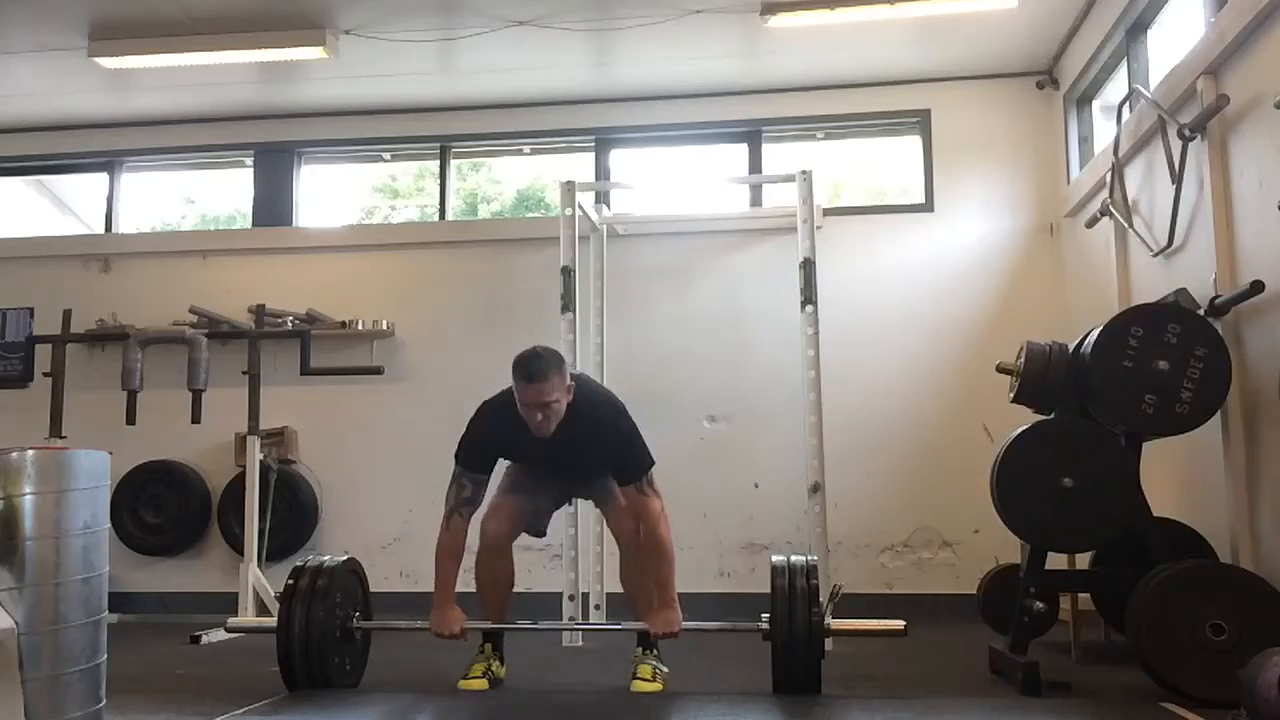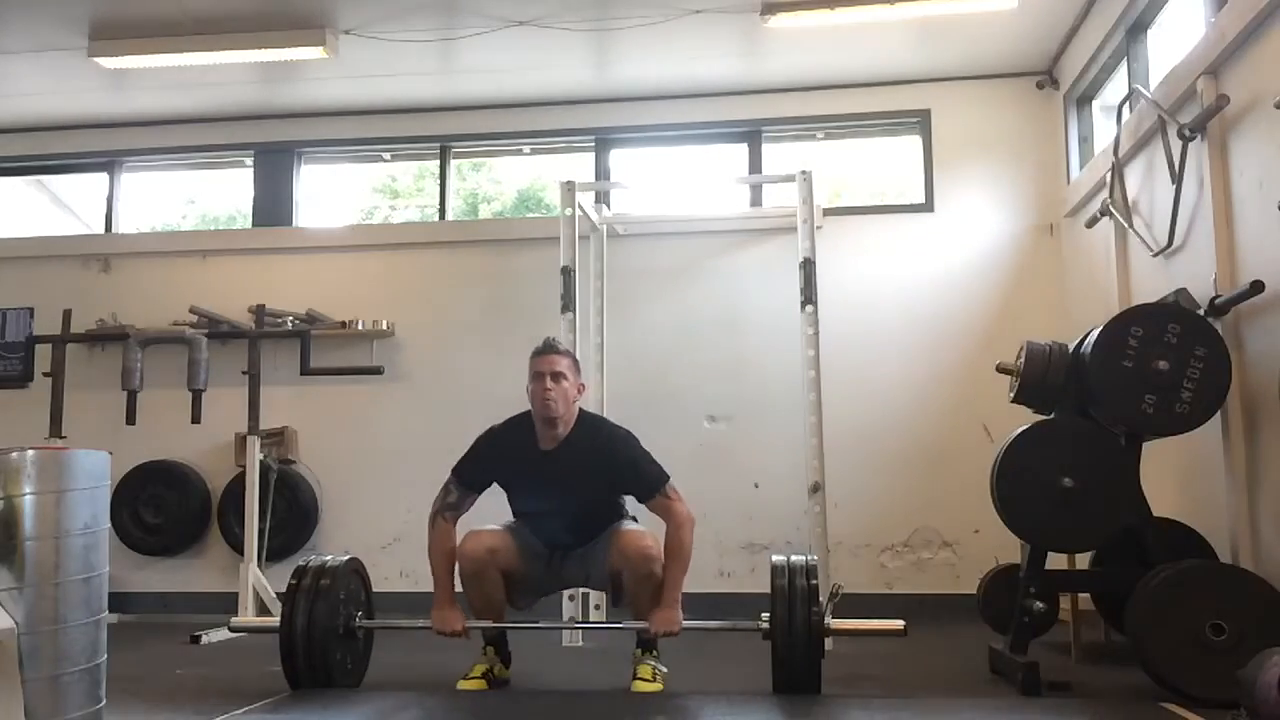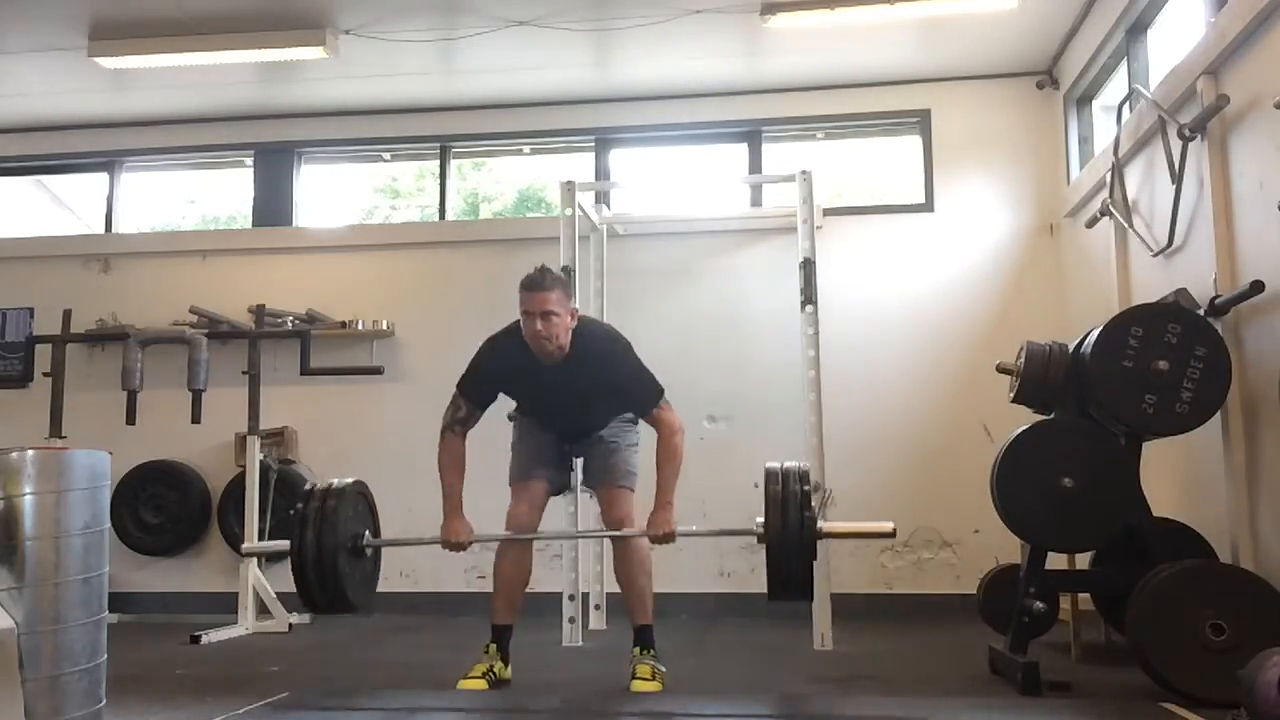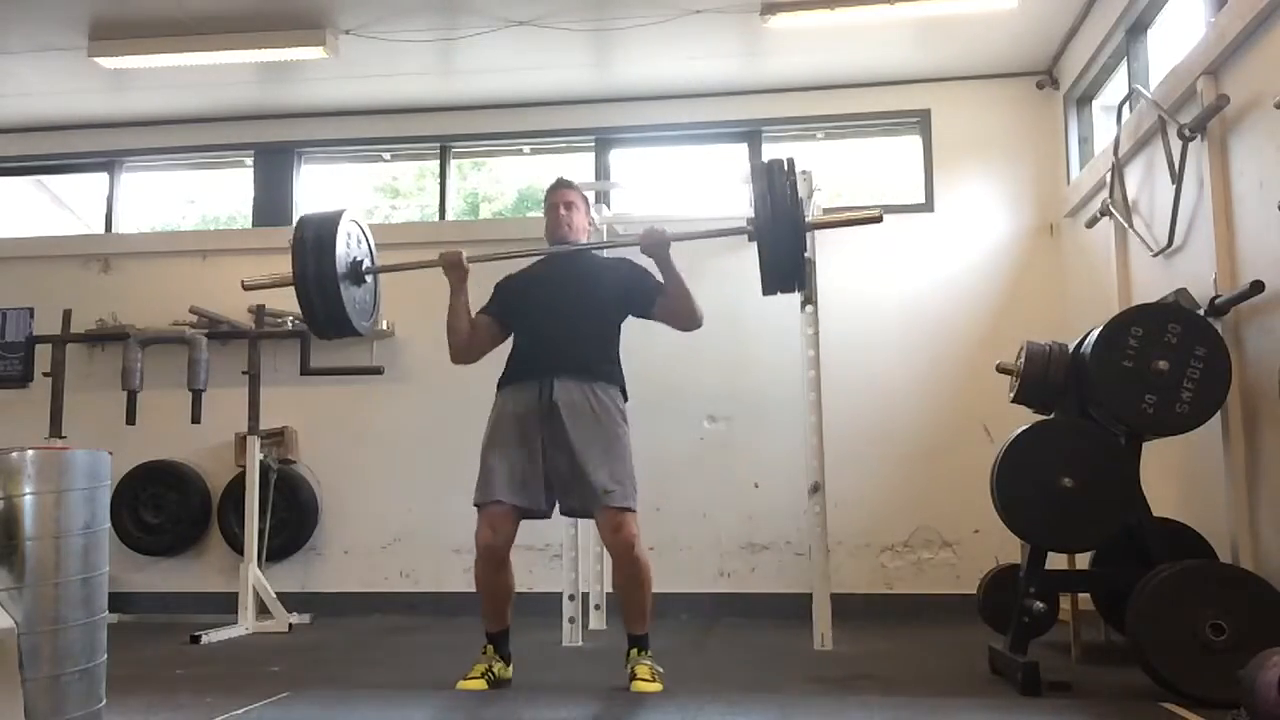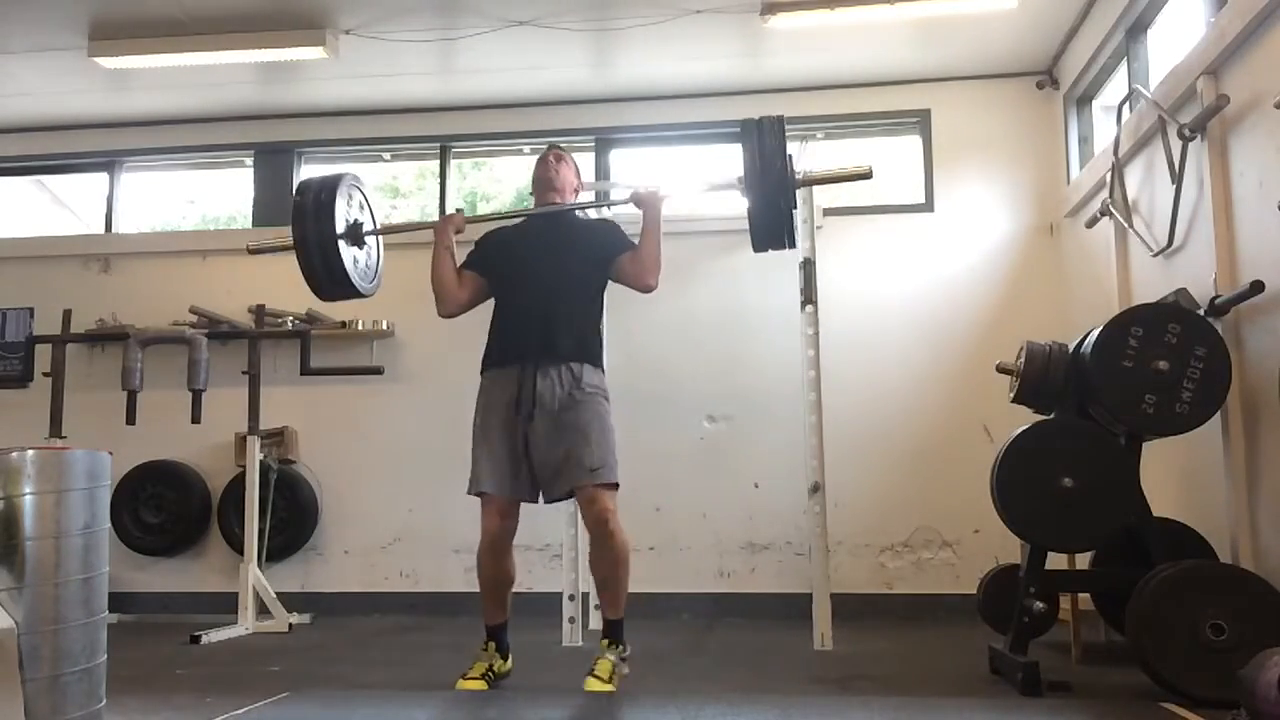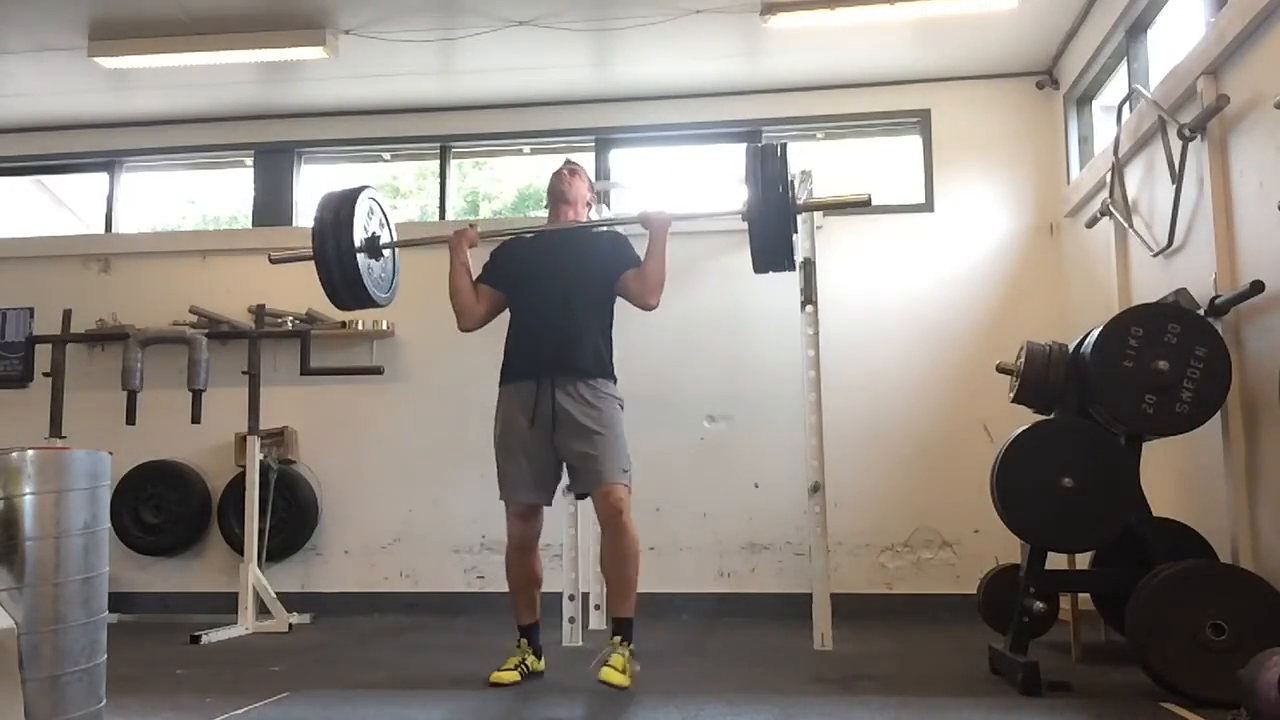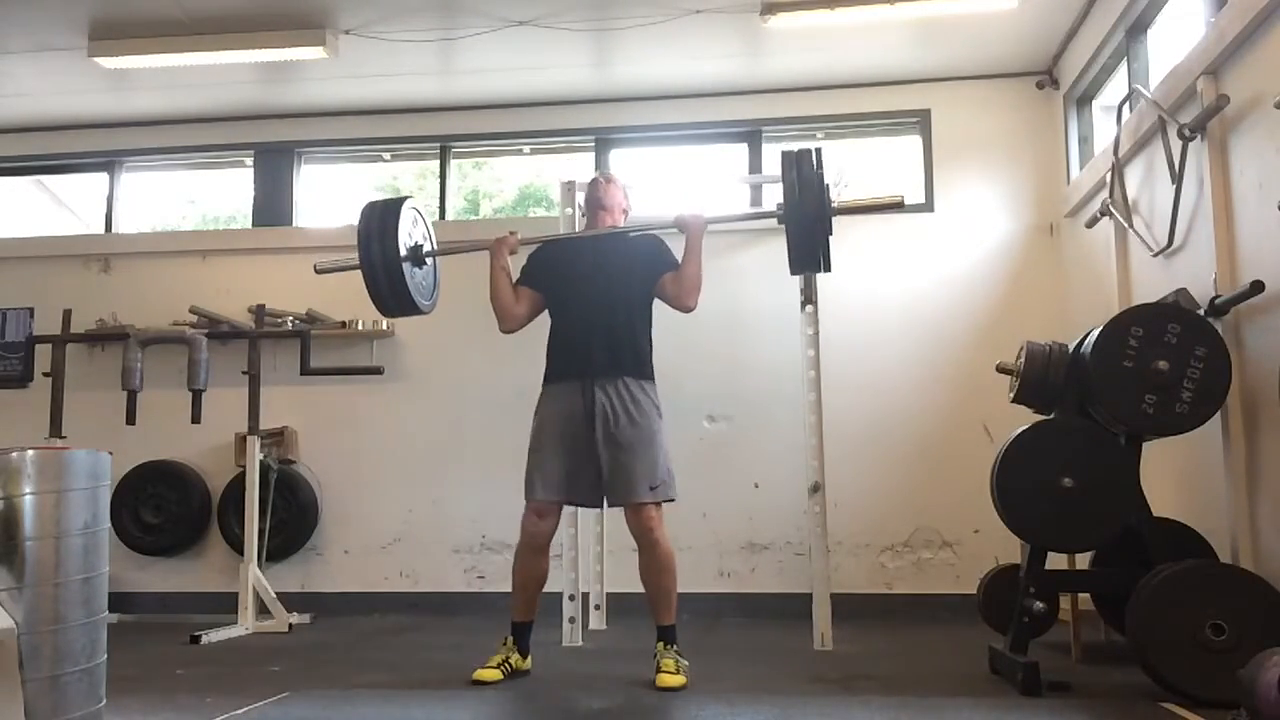
dt=0.7s
person 1, frame 1
left shoulder: (606, 415)
right shoulder: (492, 419)
left elbow: (651, 512)
right elbow: (458, 512)
left wrist: (667, 605)
right wrist: (444, 603)
left hip: (600, 468)
right hip: (534, 467)
left knee: (630, 529)
right knee: (494, 531)
left ankle: (647, 651)
right ankle: (491, 650)
person 1, frame 2
left shoulder: (611, 442)
right shoulder: (500, 442)
left elbow: (680, 515)
right elbow: (442, 514)
left wrist: (669, 603)
right wrist: (444, 602)
left hip: (600, 547)
right hip: (535, 550)
left knee: (643, 550)
right knee: (473, 550)
left ankle: (646, 654)
right ankle: (494, 654)
person 1, frame 3
left shoulder: (606, 347)
right shoulder: (499, 353)
left elbow: (669, 425)
right elbow: (454, 429)
left wrist: (664, 508)
right wrist: (453, 514)
left hip: (606, 426)
right hip: (539, 426)
left knee: (620, 519)
right knee: (520, 522)
left ankle: (645, 652)
right ankle: (497, 652)
person 1, frame 4
left shoulder: (618, 272)
right shoulder: (518, 283)
left elbow: (689, 319)
right elbow: (463, 350)
left wrist: (664, 261)
right wrist: (457, 283)
left hip: (591, 396)
right hip: (519, 400)
left knee: (622, 535)
right knee: (491, 537)
left ankle: (640, 653)
right ankle: (496, 653)
person 1, frame 5
left shoulder: (598, 232)
right shoulder: (499, 240)
left elbow: (646, 277)
right elbow: (450, 302)
left wrist: (651, 214)
right wrist: (444, 239)
left hip: (573, 379)
right hip: (505, 383)
left knee: (601, 511)
right knee: (496, 524)
left ankle: (613, 643)
right ankle: (496, 648)
person 1, frame 6
left shoulder: (608, 245)
right shoulder: (512, 252)
left elbow: (648, 296)
right elbow: (469, 316)
left wrist: (658, 234)
right wrist: (459, 254)
left hip: (588, 387)
right hip: (523, 393)
left knee: (615, 504)
right knee: (521, 527)
left ankle: (622, 639)
right ankle: (528, 647)
person 1, frame 7
left shoulder: (646, 247)
right shoulder: (551, 254)
left elbow: (685, 297)
right elbow: (510, 317)
left wrist: (694, 236)
right wrist: (499, 258)
left hip: (626, 391)
right hip: (562, 394)
left knee: (647, 522)
right knee: (536, 525)
left ankle: (668, 649)
right ankle: (517, 647)
